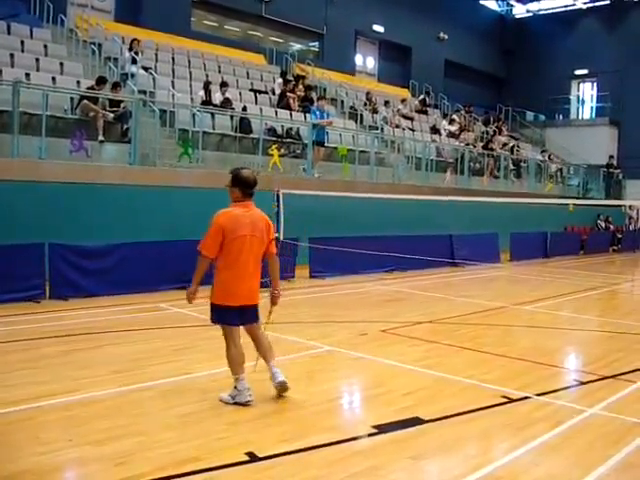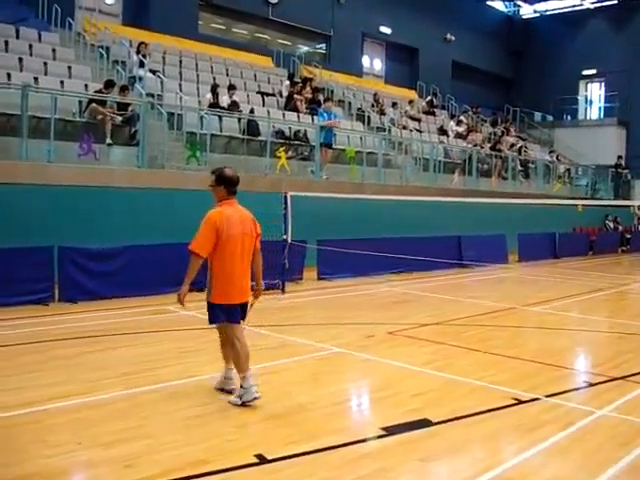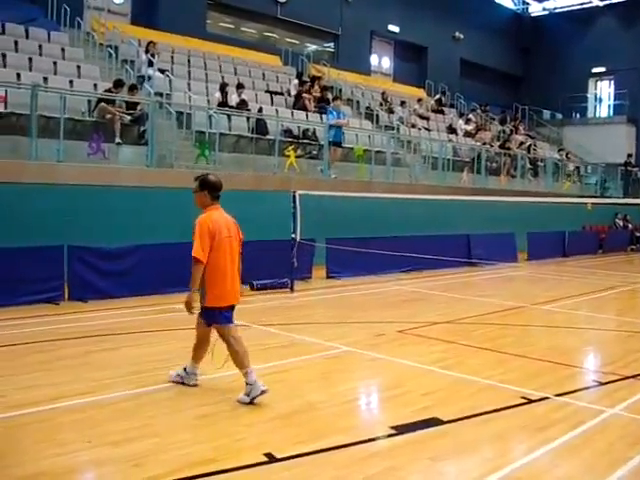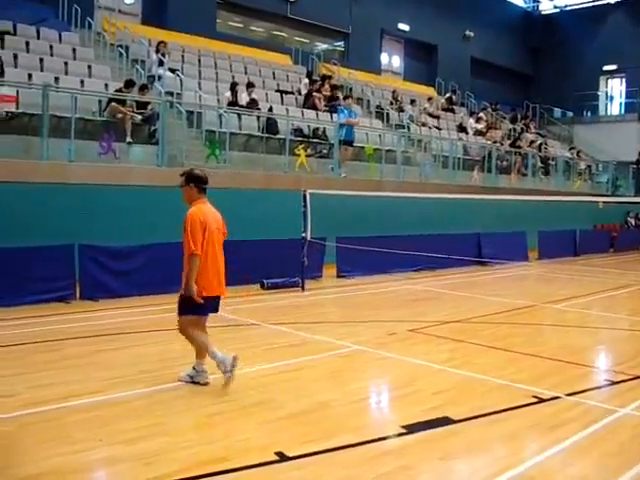
dt=0.2s
person 1, frame 1
left shoulder: (224, 217)
right shoulder: (263, 219)
left elbow: (207, 255)
right elbow: (272, 257)
left wrist: (195, 284)
right wrist: (275, 287)
left hip: (226, 292)
right hip: (250, 291)
left knee: (232, 338)
right knee: (256, 332)
left ankle: (241, 390)
right ankle: (276, 374)
person 1, frame 2
left shoulder: (215, 216)
right shoulder: (248, 216)
left elbow: (199, 254)
right elbow: (257, 253)
left wrist: (186, 285)
right wrist: (258, 281)
left hip: (222, 290)
right hip: (242, 288)
left knee: (233, 336)
right knee: (230, 332)
left ankle: (248, 388)
right ankle: (228, 378)
person 1, frame 3
left shoulder: (205, 221)
right shoulder: (229, 220)
left elbow: (200, 260)
right elbow: (236, 254)
left wrist: (192, 292)
right wrist: (236, 283)
left hip: (214, 293)
right hip: (229, 289)
left knee: (230, 337)
right knee: (203, 329)
left ankle: (253, 383)
right ankle: (190, 372)
person 1, frame 4
left shoulder: (195, 214)
right shoulder: (214, 213)
left elbow: (195, 252)
left wrist: (191, 283)
left hip: (199, 284)
right hip: (215, 282)
left knee: (187, 326)
right knee: (198, 325)
left ankle: (223, 359)
right ankle: (200, 371)
